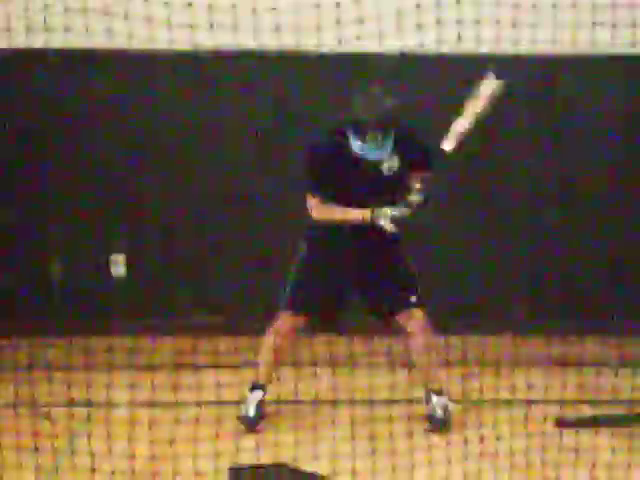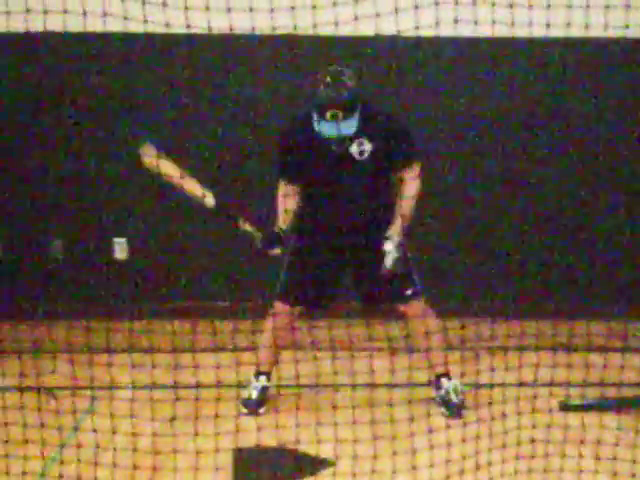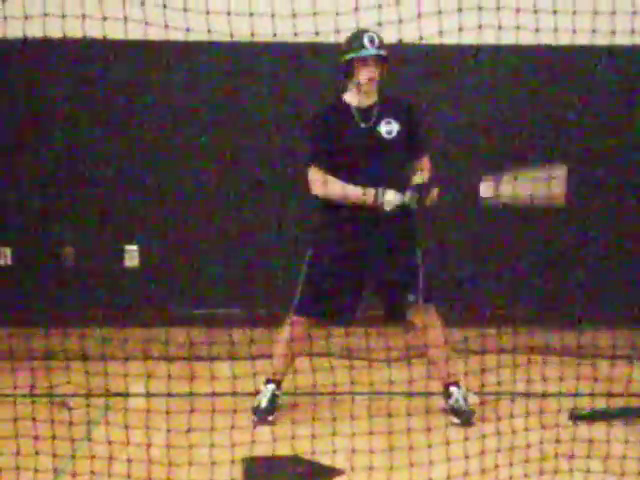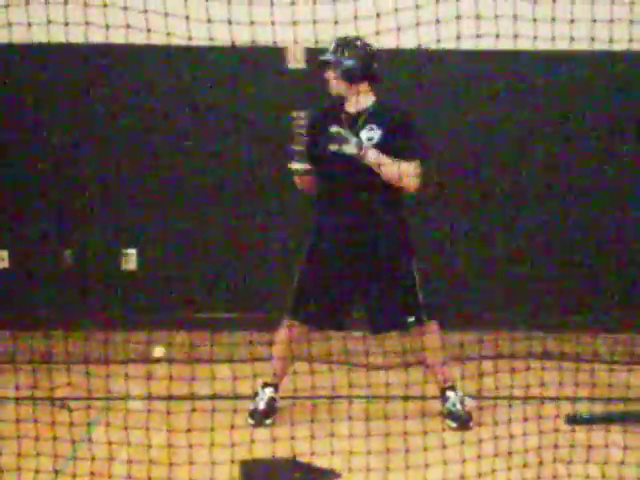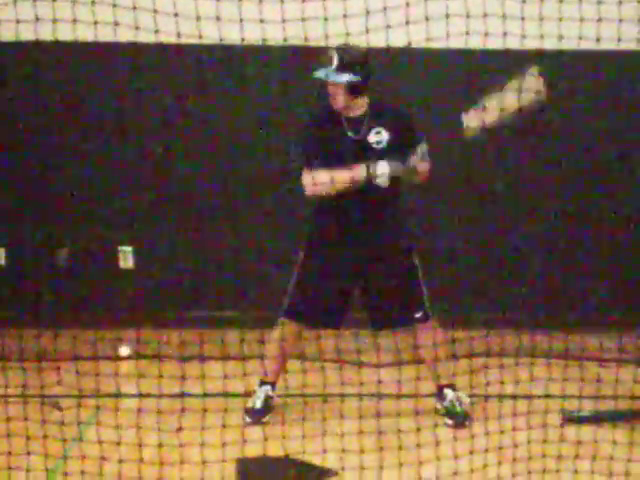
dt=1s
person 1, frame 1
left shoulder: (405, 142)
right shoulder: (327, 149)
left elbow: (420, 170)
right elbow: (317, 208)
left wrist: (416, 190)
right wrist: (371, 214)
left hip: (382, 244)
right hip: (329, 243)
left knee: (415, 317)
right knee: (289, 318)
left ankle: (435, 397)
right ankle: (257, 395)
person 1, frame 2
left shoulder: (383, 125)
right shoulder: (297, 133)
left elbow: (410, 178)
right elbow: (290, 187)
left wrist: (396, 235)
right wrist: (282, 230)
left hip: (375, 231)
right hip: (318, 232)
left knee: (414, 304)
right knee: (283, 307)
left ankle: (444, 381)
right ankle: (260, 381)
person 1, frame 3
left shoulder: (402, 112)
right shoulder: (328, 118)
left elbow: (421, 164)
right elbow: (317, 182)
left wrist: (418, 186)
right wrist: (373, 196)
left hip: (394, 232)
right hip: (340, 234)
left knee: (422, 309)
right knee: (302, 314)
left ankle: (452, 389)
right ankle: (273, 387)
person 1, frame 4
left shoulder: (394, 118)
right shoulder: (322, 120)
left elbow: (411, 180)
right elbow: (307, 184)
left wrist: (362, 151)
right wrist: (301, 170)
left hip: (384, 241)
right hip: (332, 239)
left knee: (418, 319)
right knee: (298, 318)
left ankle: (450, 394)
right ankle: (269, 391)
person 1, frame 5
left shoulder: (394, 119)
right shoulder: (319, 125)
left elbow: (421, 168)
right elbow: (312, 183)
left wrist: (414, 166)
right wrist: (368, 170)
left hip: (386, 240)
right hip: (331, 241)
left knee: (420, 316)
right knee: (293, 318)
left ankle: (447, 392)
right ankle: (266, 390)
